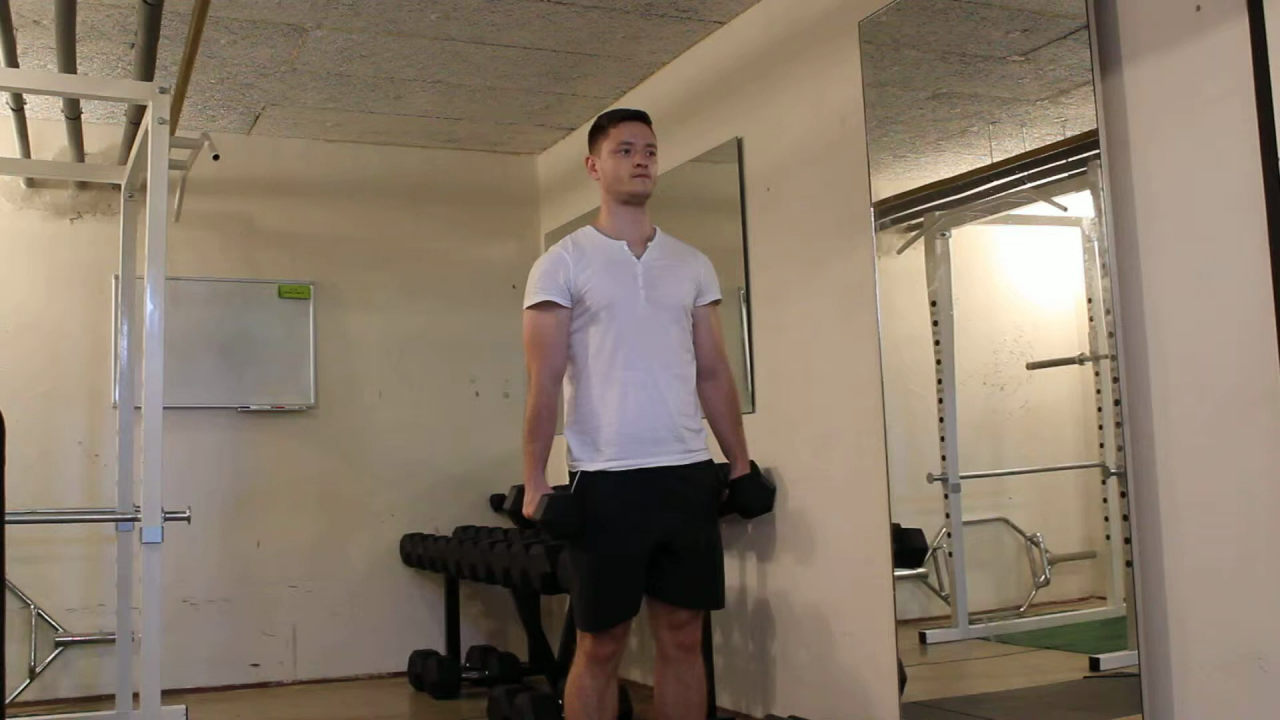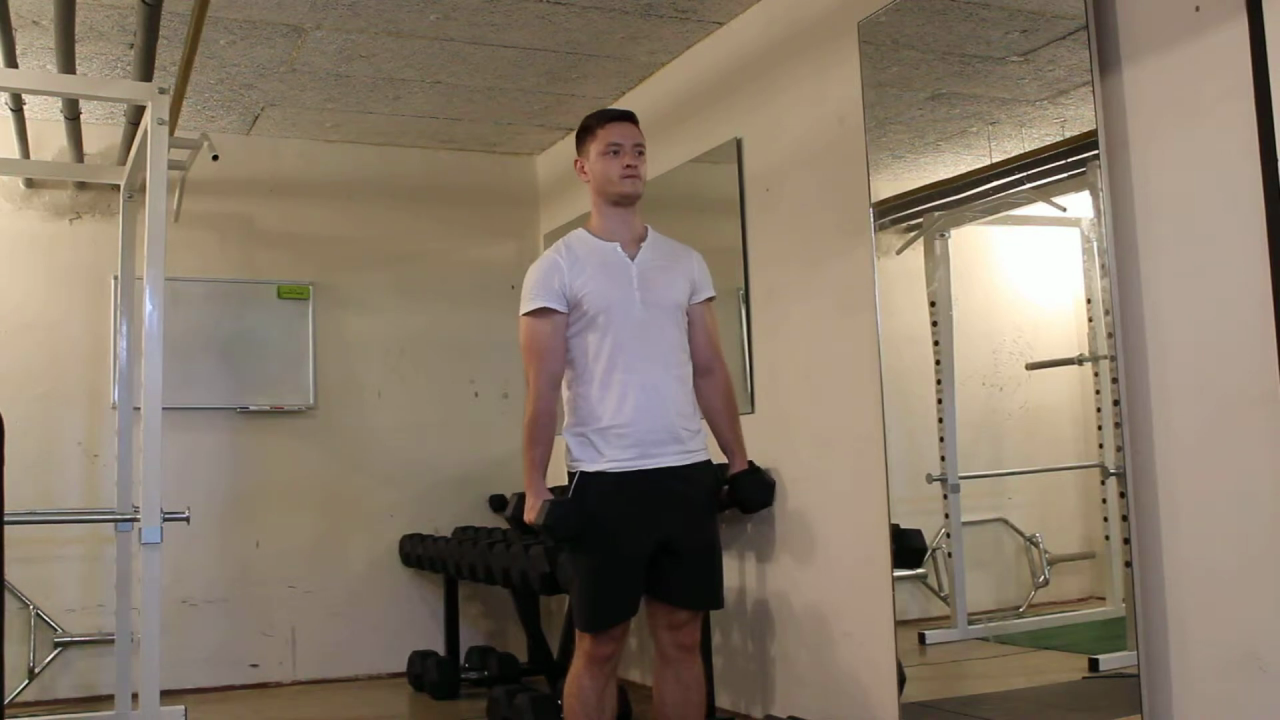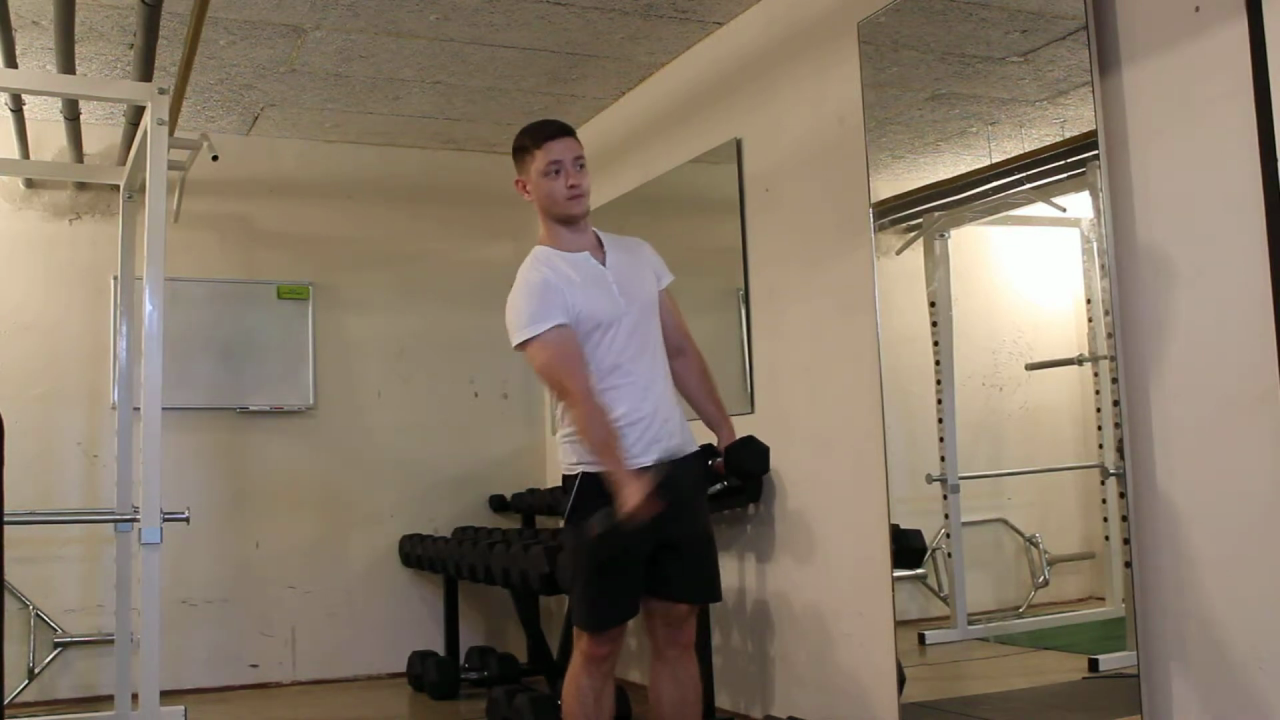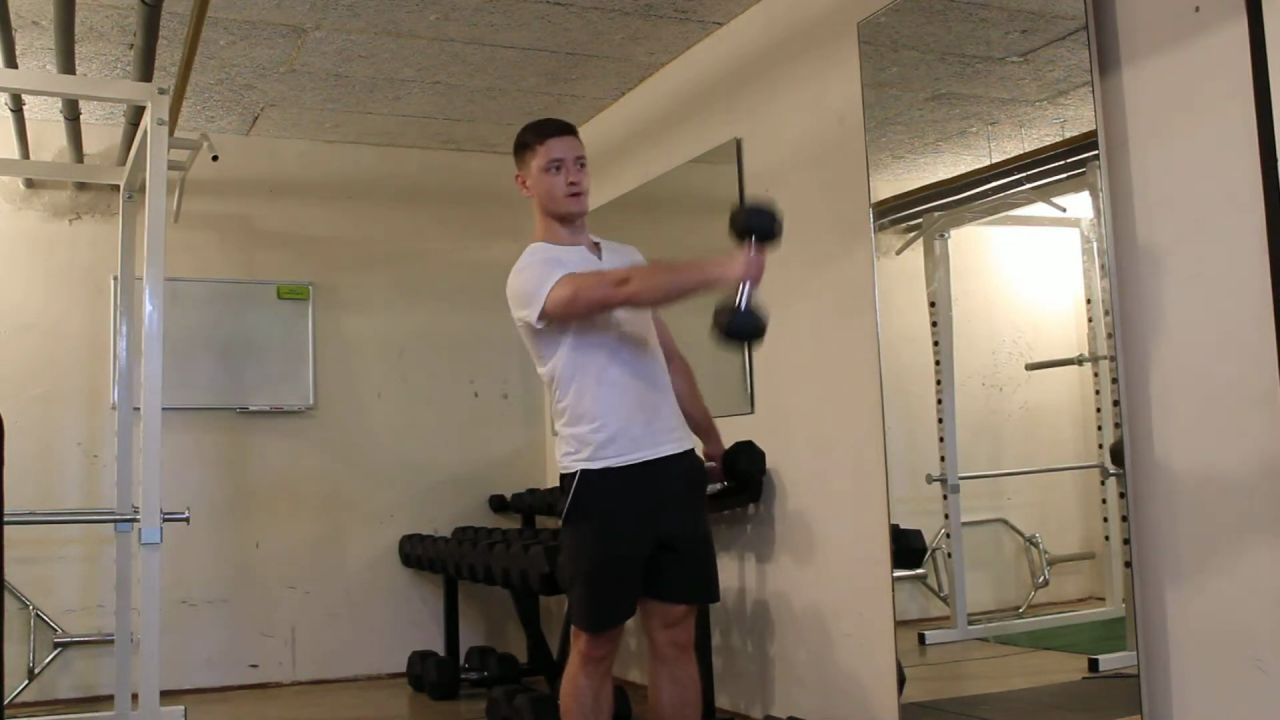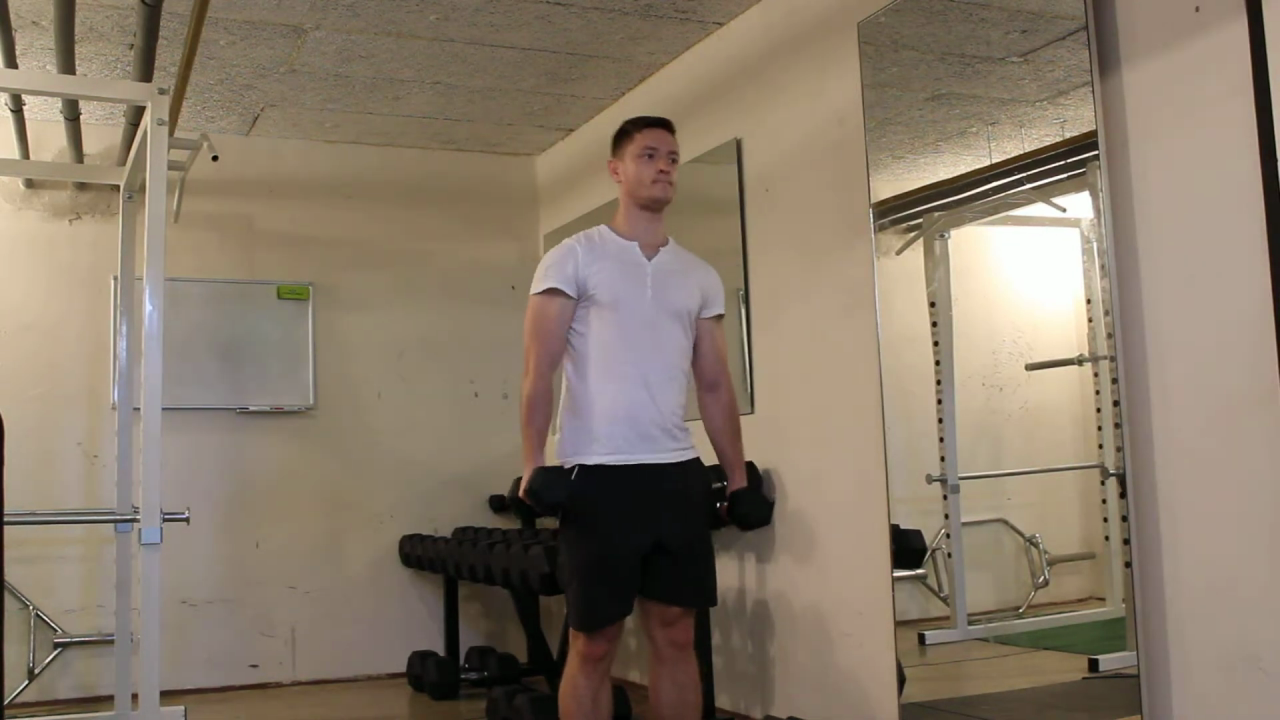
dt=1s
person 1, frame 1
left shoulder: (691, 263)
right shoulder: (563, 263)
left elbow: (713, 373)
right elbow: (545, 381)
left wrist: (741, 462)
right wrist: (534, 480)
left hip: (688, 473)
right hip: (607, 478)
left knee: (682, 636)
right knee: (601, 644)
person 1, frame 2
left shoulder: (685, 261)
right shoulder: (557, 267)
left elbow: (710, 371)
right elbow: (542, 388)
left wrist: (739, 458)
right wrist: (535, 488)
left hip: (687, 474)
right hip: (606, 480)
left knee: (681, 637)
right knee: (600, 646)
person 1, frame 3
left shoulder: (639, 254)
right shoulder: (536, 287)
left elbow: (681, 351)
right elbow: (579, 393)
left wrist: (726, 429)
right wrist: (623, 480)
left hip: (678, 467)
right hip: (604, 481)
left knee: (677, 633)
right knee: (597, 646)
person 1, frame 4
left shoulder: (625, 255)
right shoulder: (534, 274)
right elbow: (625, 290)
left wrist: (708, 436)
right wrist: (719, 270)
left hip: (671, 465)
right hip: (602, 477)
left knee: (675, 633)
right knee: (595, 644)
person 1, frame 5
left shoulder: (700, 276)
right shoulder: (576, 257)
left elbow: (715, 385)
right elbow: (539, 370)
left wrist: (738, 476)
right wrist: (533, 463)
left hip: (677, 475)
right hip: (600, 477)
left knee: (675, 636)
right knee: (593, 645)
